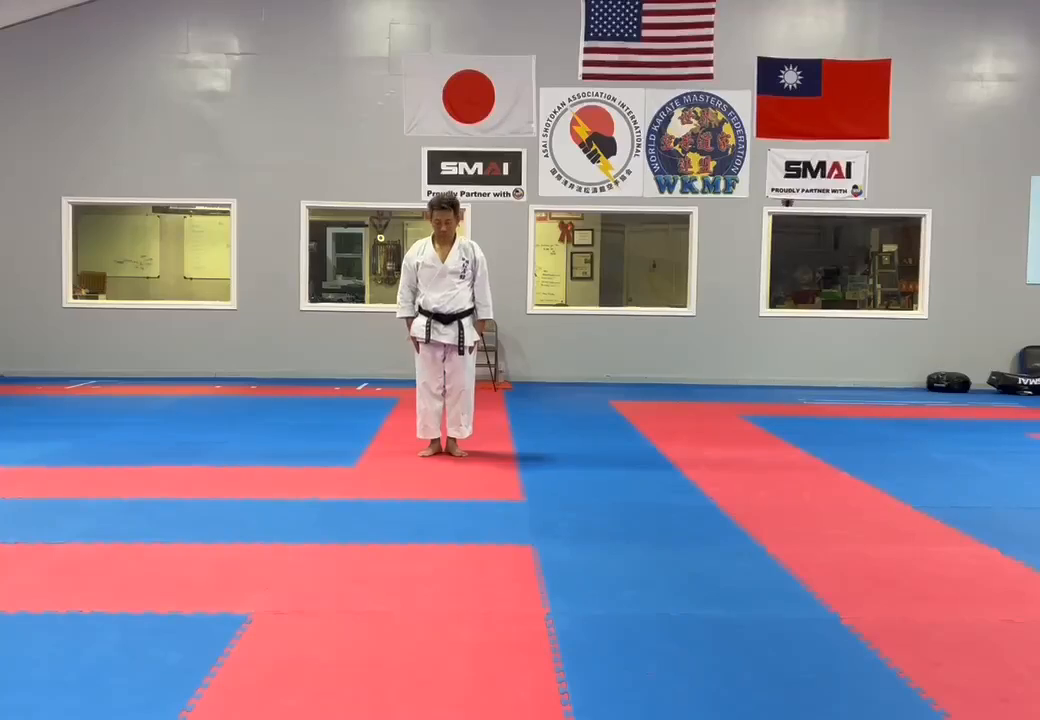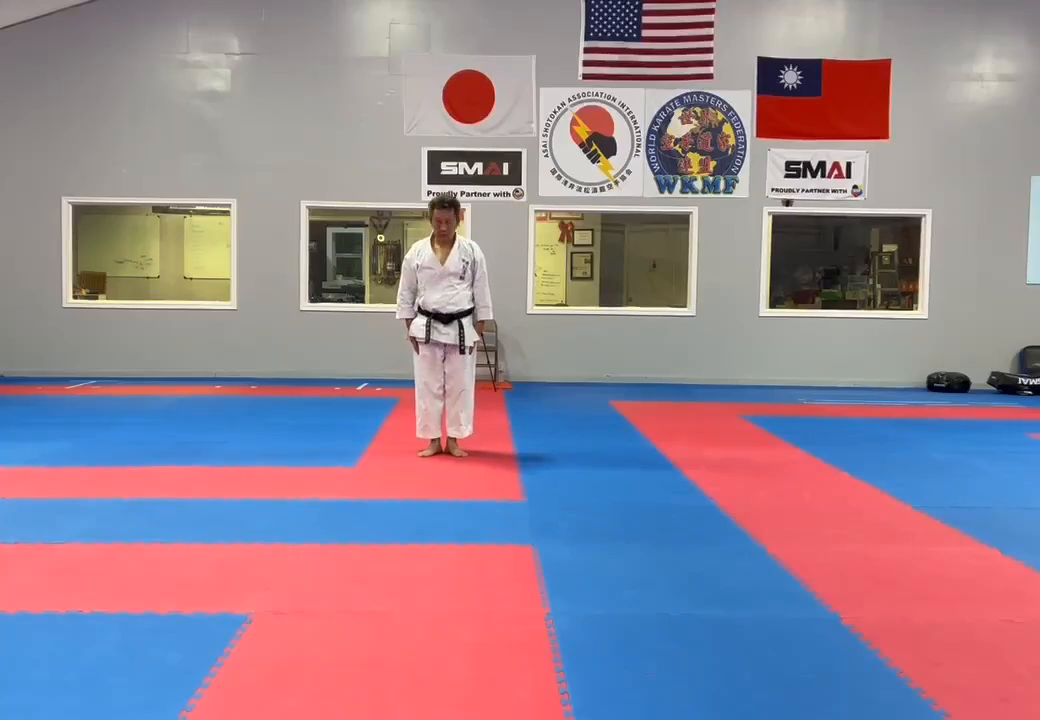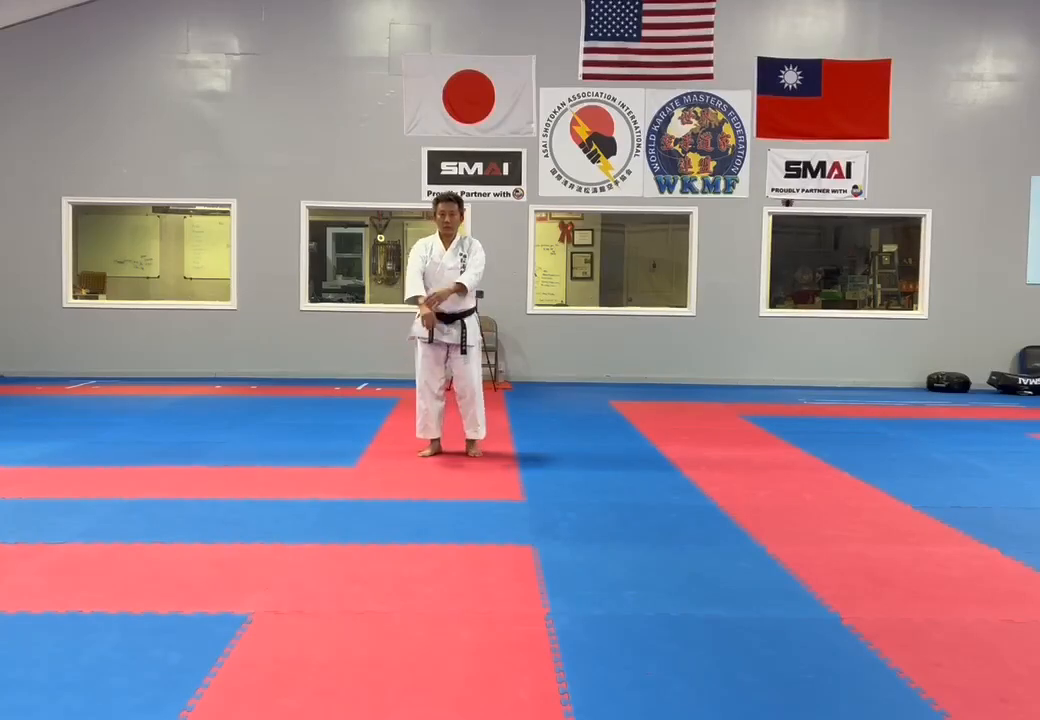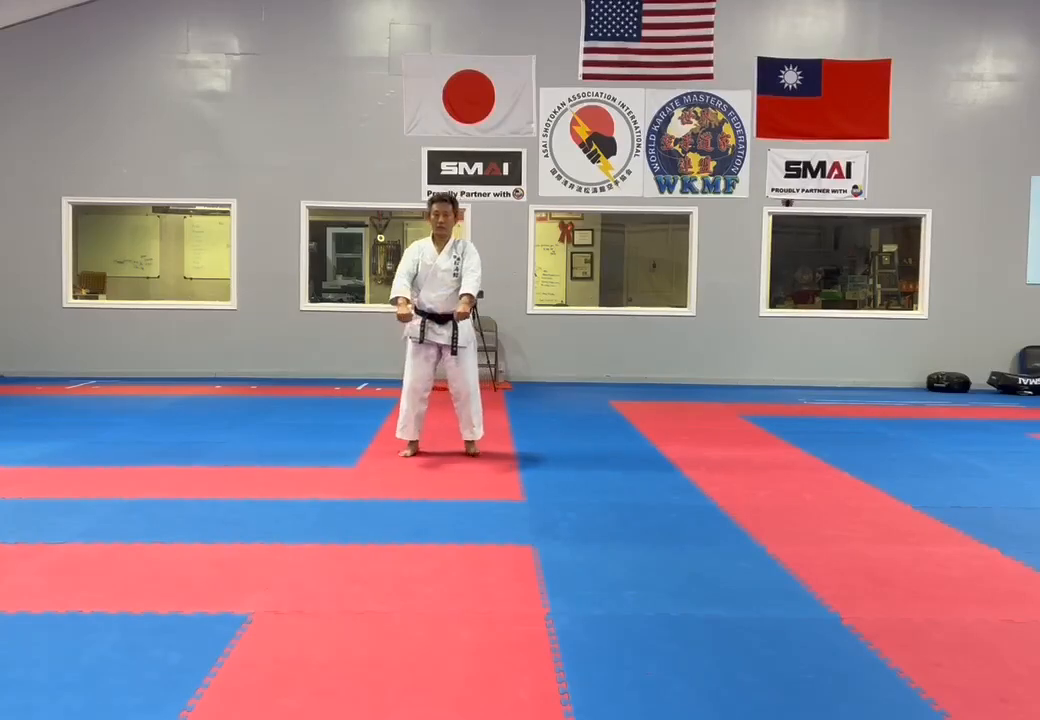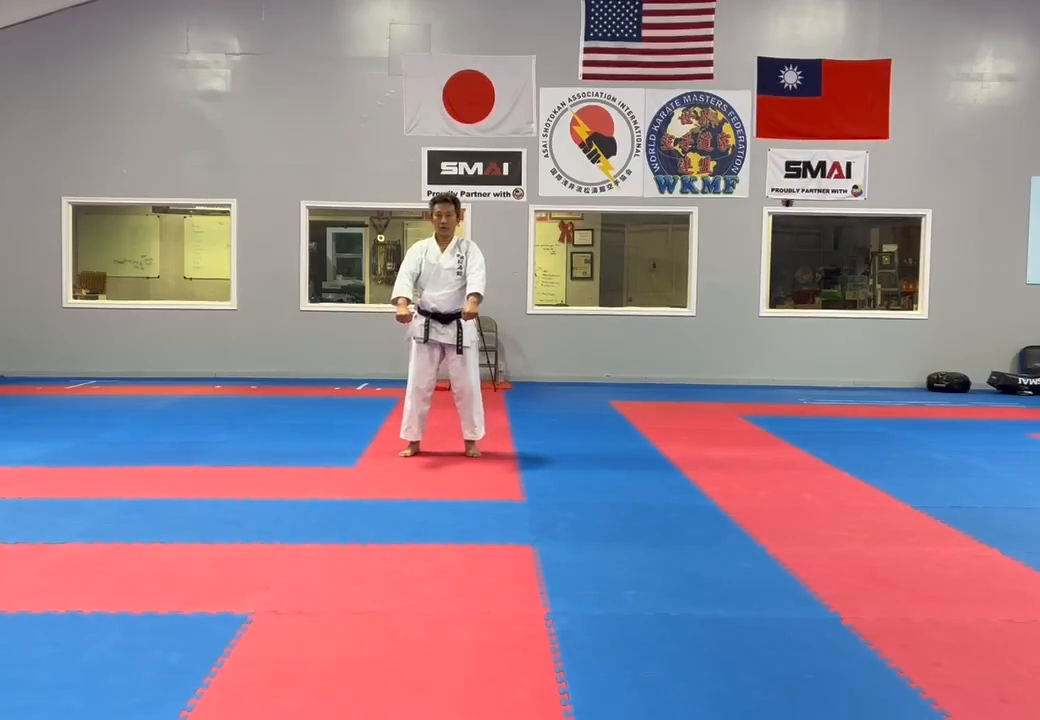
dt=1s
person 1, frame 1
left shoulder: (471, 250)
right shoulder: (417, 251)
left elbow: (481, 291)
right elbow: (406, 291)
left wrist: (479, 330)
right wrist: (411, 328)
left hip: (461, 328)
right hip: (427, 328)
left knee: (460, 385)
right knee: (429, 384)
left ankle: (453, 440)
right ankle: (433, 440)
person 1, frame 2
left shoulder: (472, 251)
right shoulder: (417, 251)
left elbow: (481, 292)
right elbow: (406, 292)
left wrist: (479, 329)
right wrist: (410, 328)
left hip: (461, 327)
right hip: (427, 327)
left knee: (460, 385)
right knee: (428, 385)
left ankle: (453, 440)
right ankle: (433, 440)
person 1, frame 3
left shoulder: (472, 246)
right shoulder: (422, 246)
left elbow: (473, 276)
right elbow: (414, 279)
left wrist: (445, 292)
right wrist: (424, 305)
left hip: (463, 325)
right hip: (430, 325)
left knee: (469, 385)
right knee: (429, 384)
left ankle: (473, 439)
right ankle: (434, 440)
person 1, frame 4
left shoulder: (466, 249)
right shoulder: (416, 249)
left elbow: (472, 279)
right elbow: (403, 278)
left wrist: (465, 304)
right wrist: (402, 304)
left hip: (457, 326)
right hip: (423, 326)
left knee: (465, 385)
right knee: (415, 385)
left ankle: (471, 439)
right ankle: (412, 441)
person 1, frame 5
left shoulder: (469, 249)
right shoulder: (419, 249)
left elbow: (476, 277)
right elbow: (405, 277)
left wrist: (472, 302)
right wrist: (402, 305)
left hip: (459, 326)
right hip: (425, 325)
left knee: (467, 385)
right knee: (419, 384)
left ankle: (471, 439)
right ankle: (413, 441)
